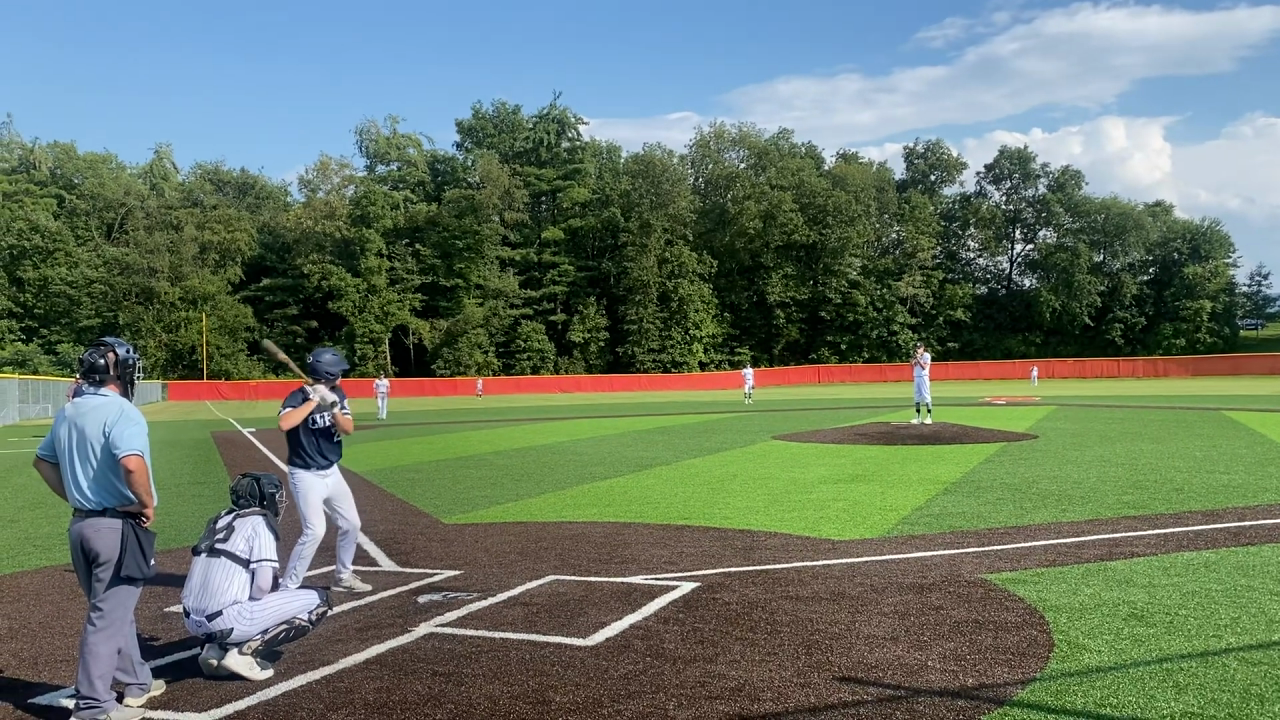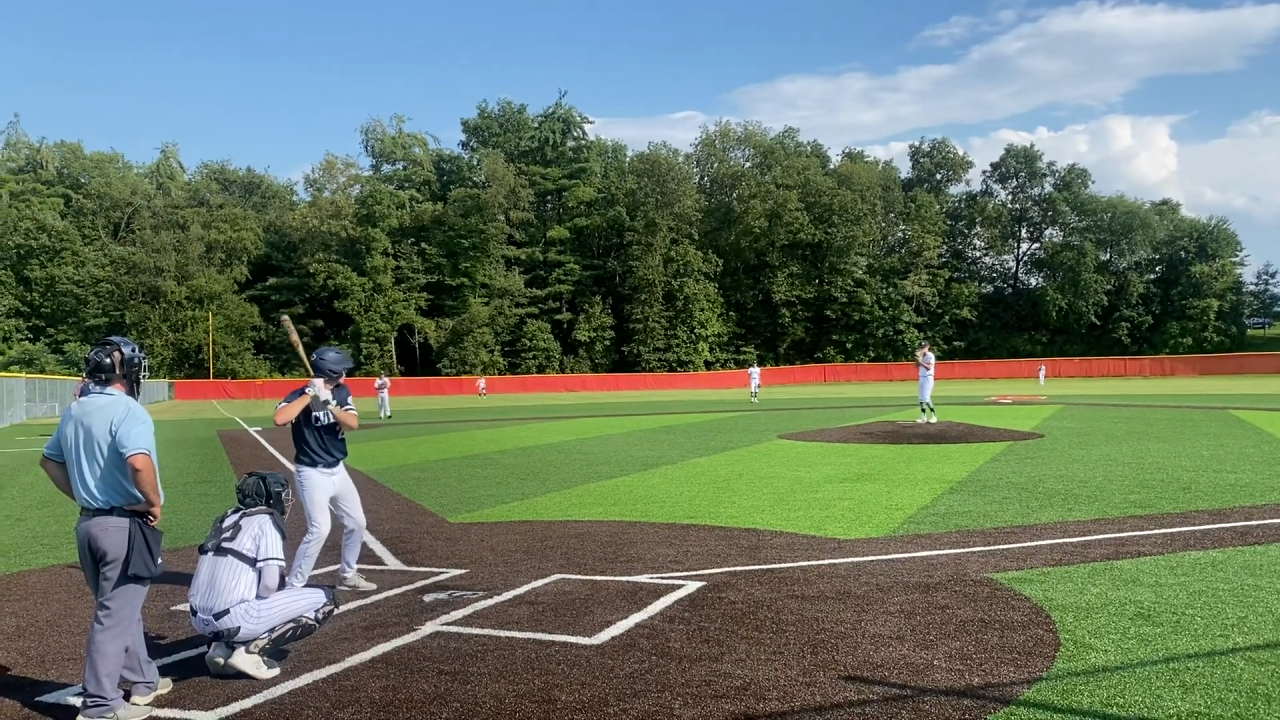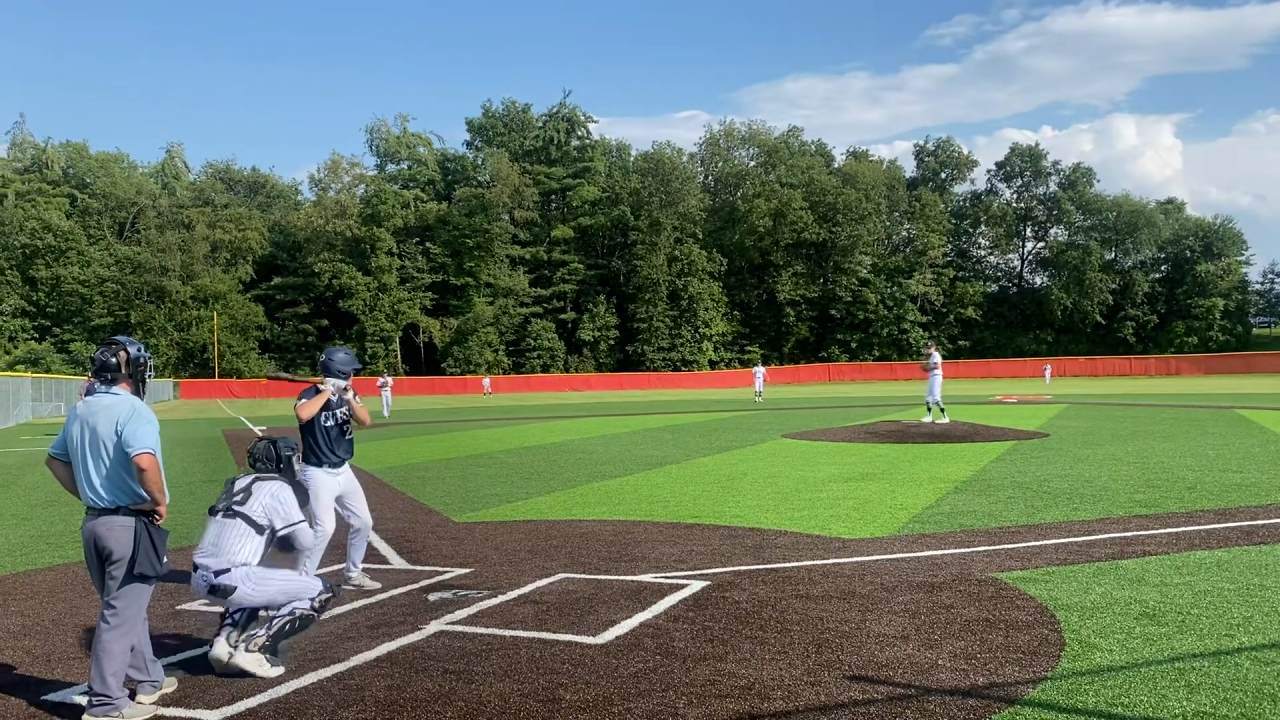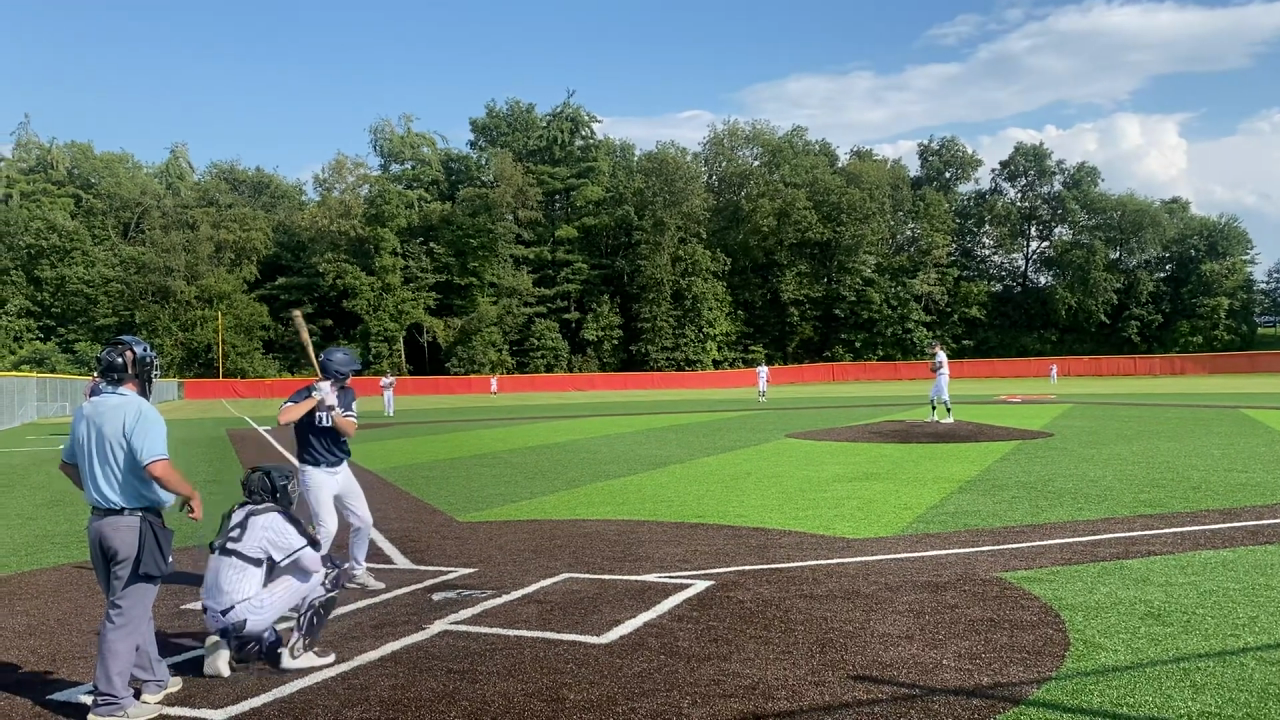
dt=0.5s
person 1, frame 1
left shoulder: (67, 412)
right shoulder: (122, 411)
left elbow: (43, 460)
right elbow: (132, 464)
right wrist: (147, 503)
left hip: (81, 524)
right hip: (117, 526)
left knee: (114, 608)
right knee: (108, 615)
left ankle: (136, 682)
person 1, frame 2
left shoulder: (73, 411)
right shoulder: (127, 410)
left elbow: (49, 460)
right elbow: (139, 463)
right wrist: (154, 502)
left hip: (88, 523)
right hip: (124, 525)
left knee: (122, 607)
right knee: (115, 614)
left ankle: (143, 681)
person 1, frame 3
left shoulder: (79, 411)
right shoulder: (133, 410)
left elbow: (55, 459)
right elbow: (144, 461)
right wrist: (159, 501)
left hip: (94, 522)
right hip: (130, 524)
left knee: (127, 606)
right knee: (122, 613)
left ankle: (149, 680)
person 1, frame 4
left shoulder: (85, 411)
right shoulder: (140, 411)
left elbow: (68, 464)
right elbow: (157, 468)
right wrist: (191, 495)
left hip: (99, 522)
right hip: (136, 525)
left knee: (132, 606)
right knee: (127, 613)
left ankle: (153, 679)
person 2, frame 1
left shoulder: (337, 394)
right shoulder: (297, 397)
left elbow: (348, 429)
right elbow: (284, 424)
left wrist: (333, 407)
right wrist: (314, 399)
left hip: (331, 472)
right hip: (305, 476)
left knee: (351, 524)
right knee: (314, 532)
left ankle: (343, 577)
right ankle: (287, 589)
person 2, frame 2
left shoulder: (342, 392)
right shoulder: (300, 395)
left elbow: (353, 424)
right elbow: (279, 419)
left wrist: (329, 403)
right wrist: (309, 394)
left hip: (338, 470)
right hip: (312, 474)
left knee: (356, 523)
right knee: (319, 530)
left ankle: (348, 576)
right ankle: (293, 587)
person 2, frame 3
left shoulder: (348, 392)
right shoulder: (311, 394)
left elbow: (365, 421)
right elbow: (302, 415)
left wrist: (348, 396)
right wrist: (327, 390)
left hip: (343, 471)
right hip: (317, 474)
left knee: (363, 522)
right knee: (324, 528)
left ankle: (353, 574)
person 2, frame 4
left shoulder: (347, 394)
right shoulder: (305, 394)
left elbow: (350, 431)
right elbow: (283, 418)
left wrist: (333, 410)
right wrist: (316, 397)
left hip: (341, 470)
right hip: (315, 473)
left knee: (363, 521)
right knee: (327, 528)
left ankle: (357, 574)
person 3, frame 1
left shoulder: (219, 520)
right shoulder: (259, 522)
right elbow: (263, 585)
right wrist: (253, 611)
left hip: (192, 620)
right hip: (226, 620)
right knee: (319, 600)
left ankle: (216, 648)
right ankle: (245, 652)
person 3, frame 2
left shoulder: (226, 519)
right shoulder: (266, 521)
right elbow: (270, 584)
right wrist: (258, 613)
left hip: (199, 619)
right hip: (232, 618)
right knee: (325, 599)
left ankle: (222, 648)
right ankle: (252, 651)
person 3, frame 3
left shoulder: (239, 483)
right shoulder: (278, 487)
right elbow: (307, 543)
left wrist: (289, 541)
left hip: (201, 580)
right hip: (230, 578)
left knee: (254, 585)
right knee: (322, 592)
left ankle: (225, 641)
right ankle: (252, 650)
person 3, frame 4
left shoulder: (237, 514)
right shoulder: (272, 518)
right elbow: (313, 564)
left hip: (215, 617)
right hip: (241, 615)
left knee: (270, 645)
right knee: (328, 570)
left ankle: (225, 644)
right ankle: (298, 651)
